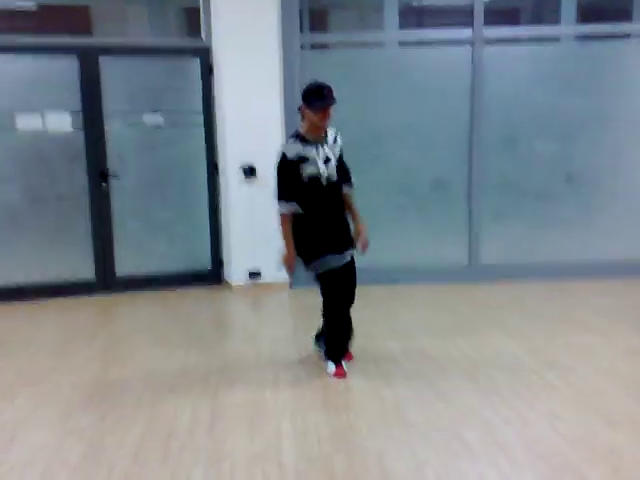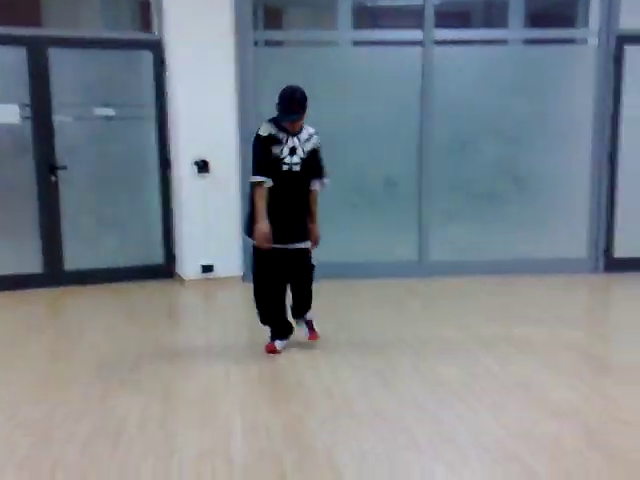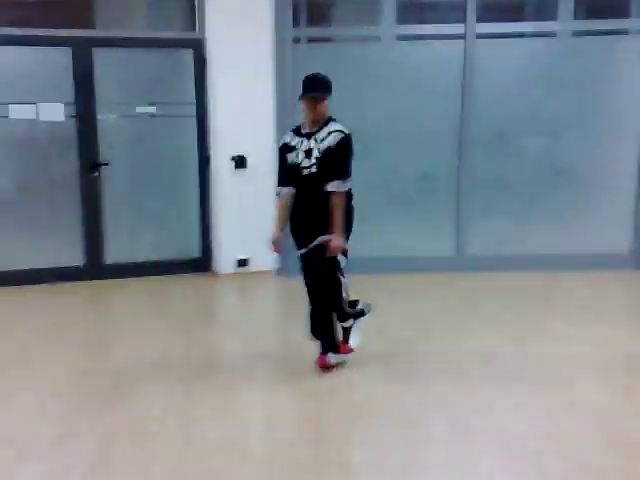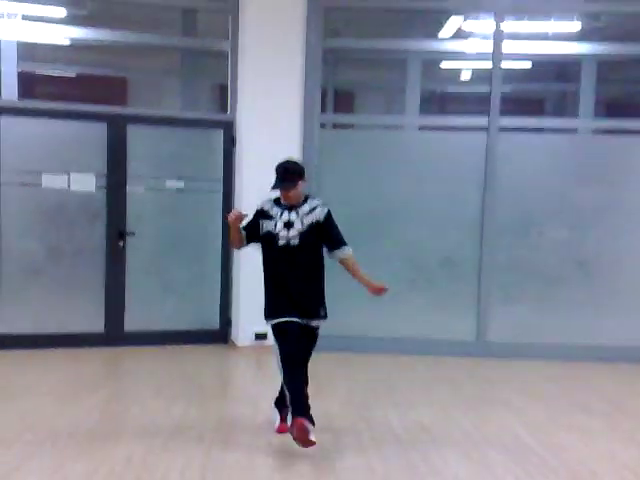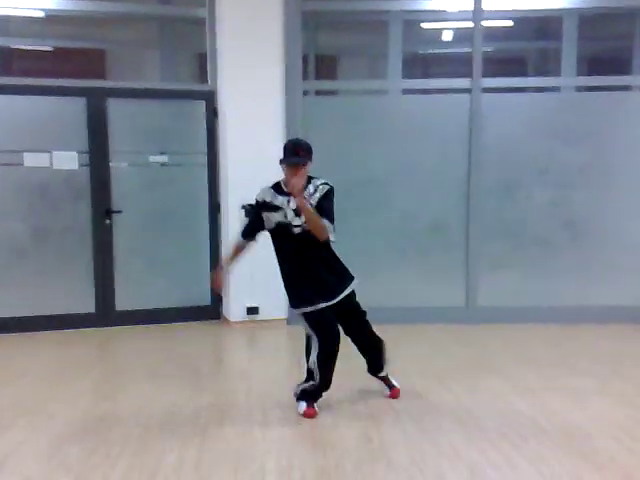
dt=1s
person 1, frame 1
left shoulder: (334, 139)
right shoulder: (293, 152)
right elbow: (286, 205)
left wrist: (358, 222)
right wrist: (289, 248)
left hip: (339, 232)
right hip: (311, 238)
left knee: (346, 291)
right knee: (334, 294)
left ankle: (331, 341)
right ankle: (334, 353)
person 1, frame 2
left shoulder: (311, 138)
right shoulder: (267, 134)
left elbow: (313, 183)
right elbow: (260, 180)
left wrist: (313, 223)
right wrist: (261, 219)
left hip: (294, 220)
right hip: (269, 223)
left knee: (301, 276)
right knee: (268, 282)
left ankle: (303, 315)
right ankle: (279, 332)
person 1, frame 3
left shoulder: (338, 136)
right shoulder: (289, 141)
left elbow: (338, 187)
right elbow: (286, 189)
left wrist: (338, 232)
right wrist: (279, 228)
left hip: (330, 226)
right hip: (303, 227)
left knee: (326, 275)
right knee: (317, 291)
left ankle: (350, 314)
right ankle: (331, 345)
person 1, frame 4
left shoulder: (319, 212)
right shoulder: (265, 210)
left elbow: (339, 249)
right elbow: (238, 243)
left wrist: (366, 281)
right wrist: (234, 226)
left hip: (310, 301)
right hip: (279, 301)
left knee: (299, 360)
right knee: (291, 359)
left ankle: (286, 411)
right ankle: (301, 418)
person 1, frame 5
left shoulder: (323, 190)
right shoulder: (267, 199)
left elbow: (323, 233)
right elbow: (246, 237)
left wrist: (301, 203)
right wrist: (224, 268)
left hip: (335, 276)
right hip: (303, 285)
left knee: (360, 329)
right knee: (325, 339)
left ankle: (379, 371)
right ankle: (308, 395)
